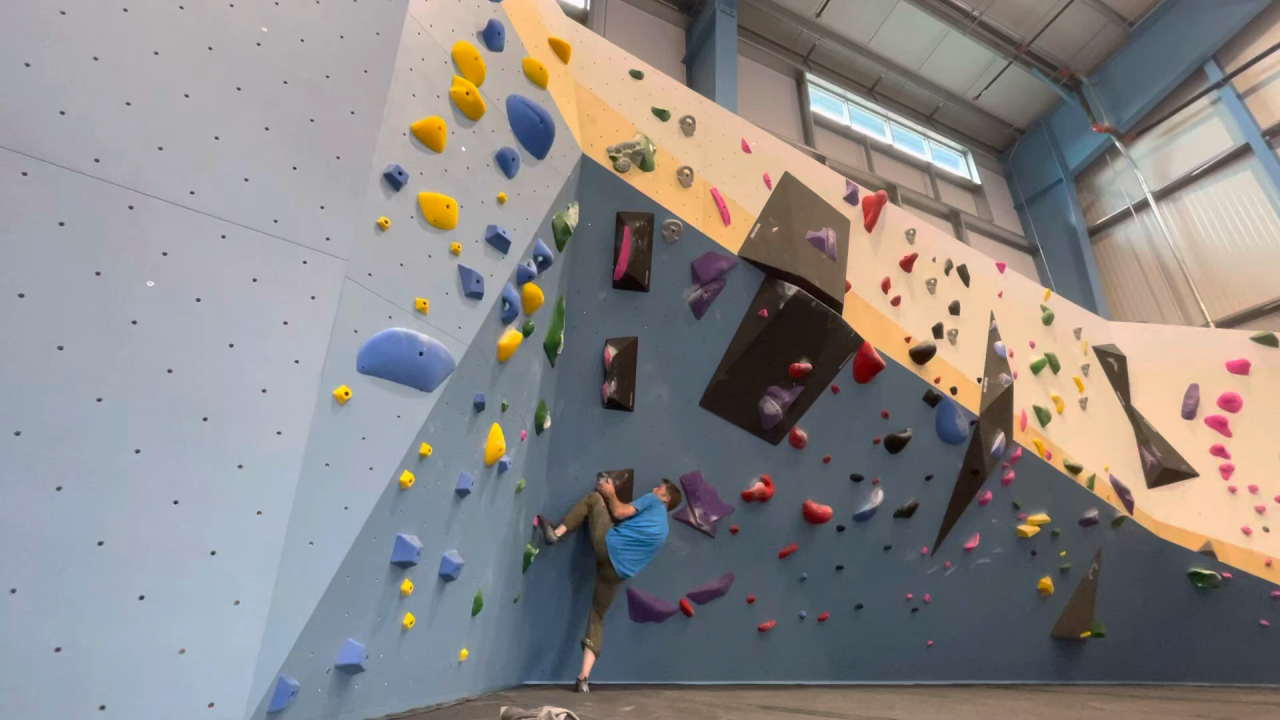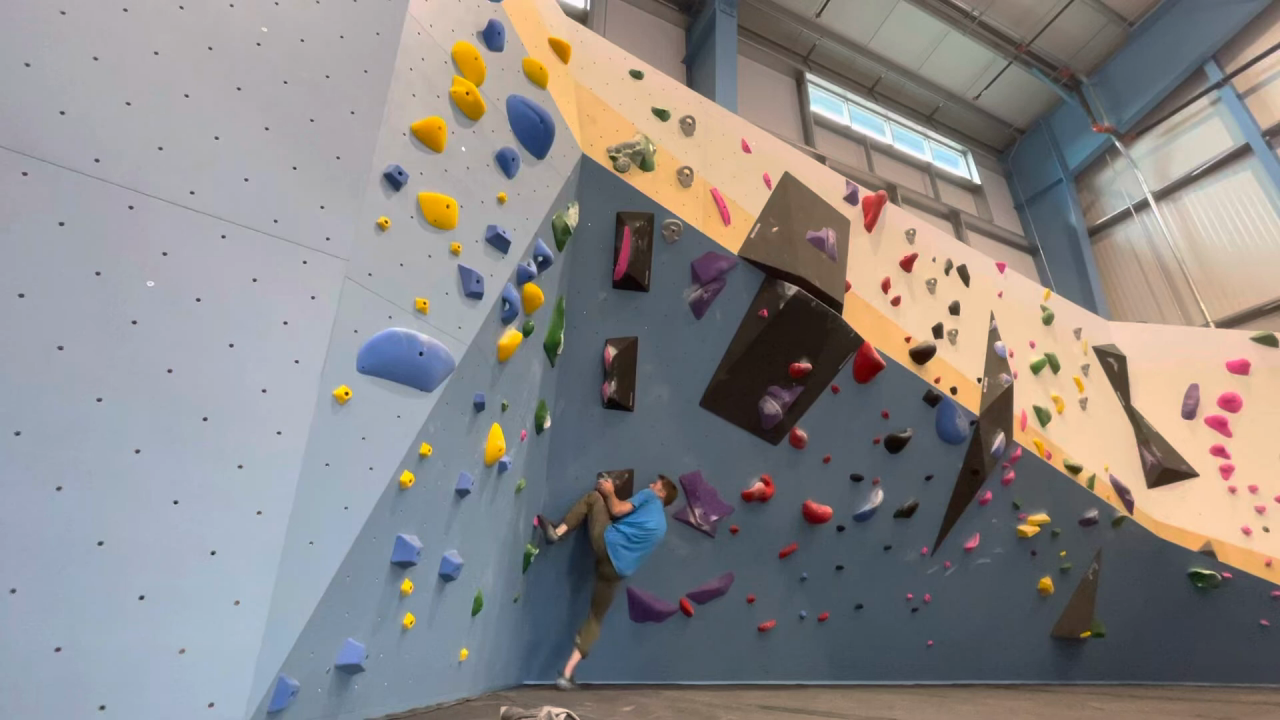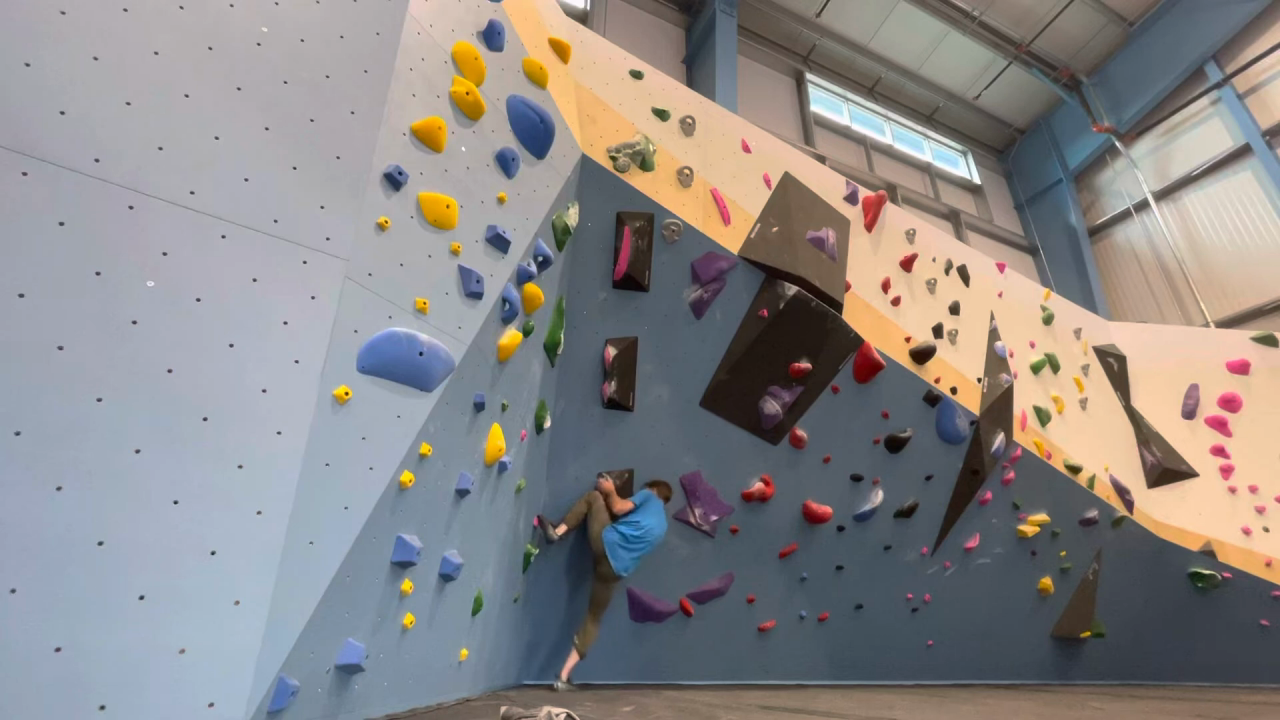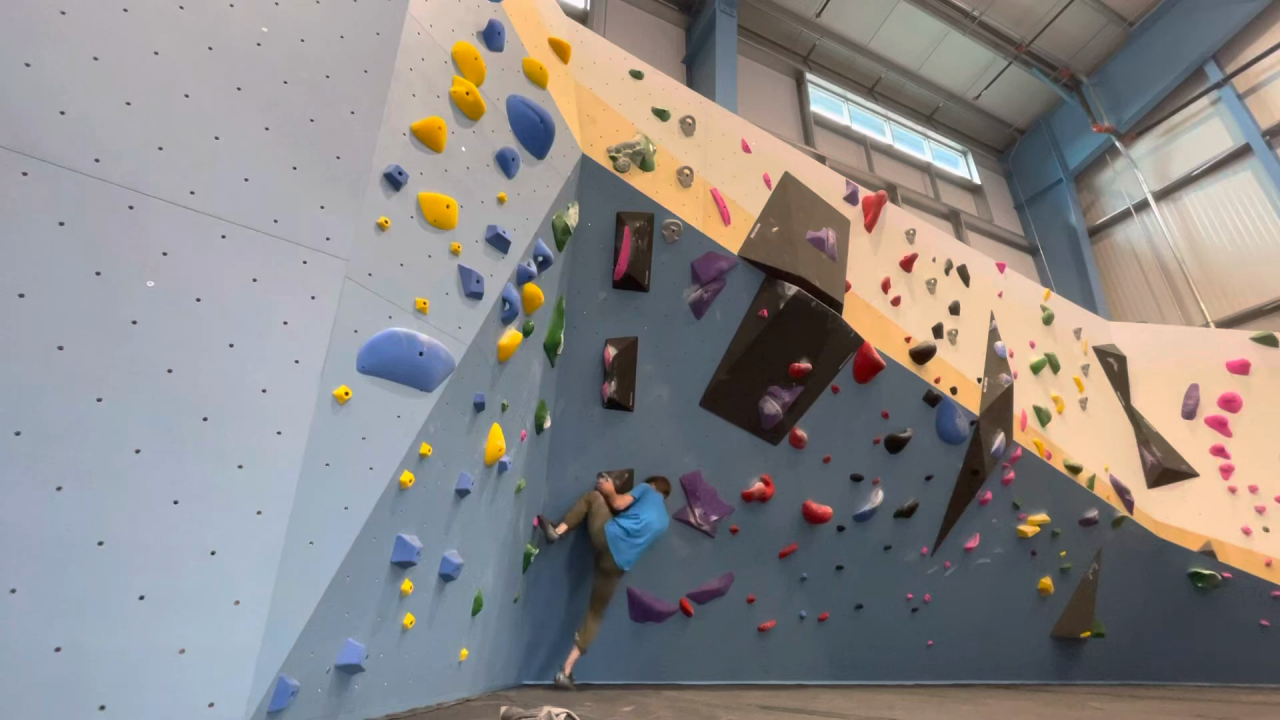
dt=0.3s
person 1, frame 1
left shoulder: (652, 501)
right shoulder: (662, 529)
left elbow: (620, 513)
left wrist: (610, 494)
left hip: (609, 543)
right hip: (618, 569)
left knee: (594, 497)
right knee: (597, 615)
left ankle: (557, 532)
right ankle: (584, 677)
person 1, frame 2
left shoulder: (649, 496)
right shoulder: (661, 524)
left elbow: (617, 510)
left wrist: (609, 493)
left hip: (607, 541)
right hip: (617, 568)
left knee: (593, 497)
right knee: (595, 616)
left ankle: (557, 531)
right ankle: (567, 673)
person 1, frame 3
left shoulder: (649, 497)
right shoulder: (661, 526)
left elbow: (618, 508)
left wrist: (610, 491)
left hip: (607, 541)
right hip: (616, 568)
left knee: (594, 496)
right knee: (593, 617)
left ankle: (558, 531)
right ankle: (564, 676)
person 1, frame 4
left shoulder: (647, 489)
right shoulder: (664, 521)
left elbow: (618, 504)
left wrist: (610, 491)
left hip: (609, 537)
right hip: (619, 563)
left knee: (593, 496)
right knee: (595, 613)
left ankle: (557, 531)
right ankle: (566, 669)
